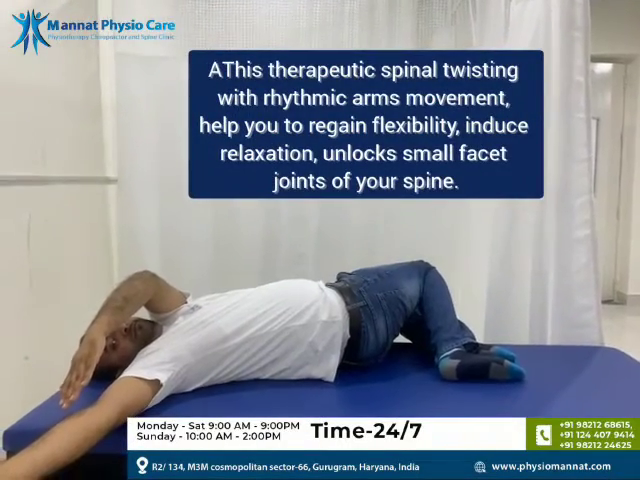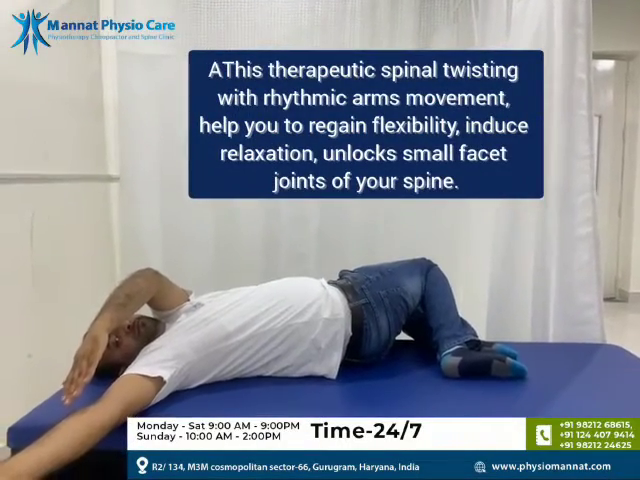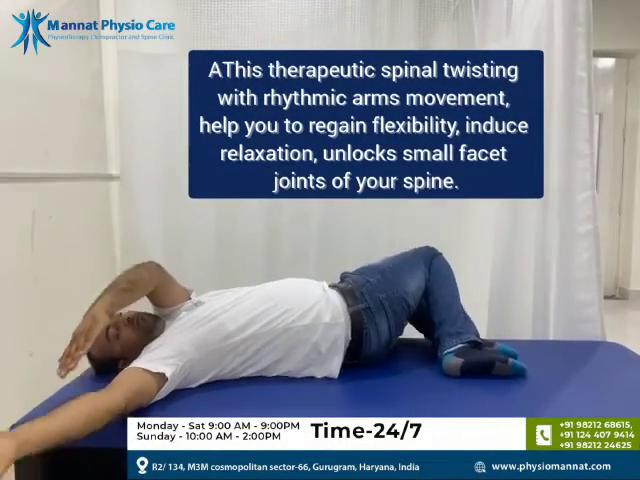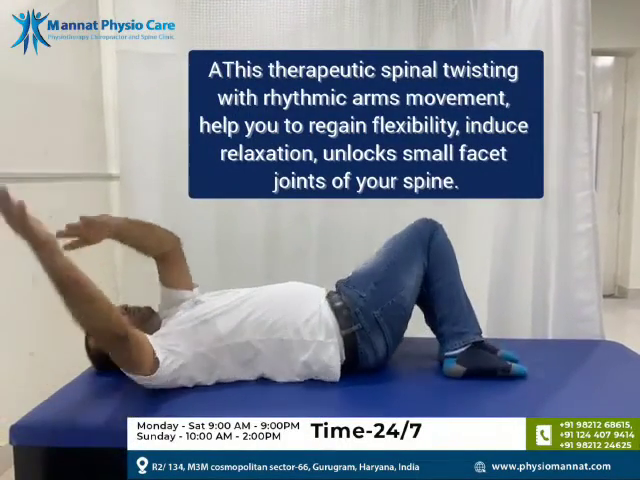
dt=0.4s
person 1, frame 1
left shoulder: (174, 319)
right shoulder: (156, 366)
left elbow: (145, 280)
right elbow: (103, 416)
left wrist: (98, 325)
left hip: (336, 303)
right knee: (422, 273)
left ankle: (455, 351)
right ankle: (456, 351)
person 1, frame 2
left shoulder: (177, 317)
right shoulder: (159, 364)
left elbow: (148, 277)
right elbow: (106, 412)
left wrist: (100, 321)
left hip: (338, 299)
right knee: (425, 271)
left ankle: (457, 348)
right ankle: (457, 347)
person 1, frame 3
left shoulder: (177, 314)
right shoulder: (160, 359)
left elbow: (151, 271)
right elbow: (109, 402)
left wrist: (100, 304)
left hip: (339, 304)
right hip: (353, 317)
left knee: (423, 270)
right knee: (428, 259)
left ankle: (459, 346)
right ankle: (460, 345)
person 1, frame 4
left shoulder: (176, 312)
right shoulder: (159, 362)
left elbow: (168, 244)
right elbow: (113, 336)
left wrist: (108, 226)
left hip: (335, 309)
right hip: (349, 333)
left knee: (421, 244)
right knee: (426, 233)
left ankle: (462, 347)
right ankle: (463, 348)
